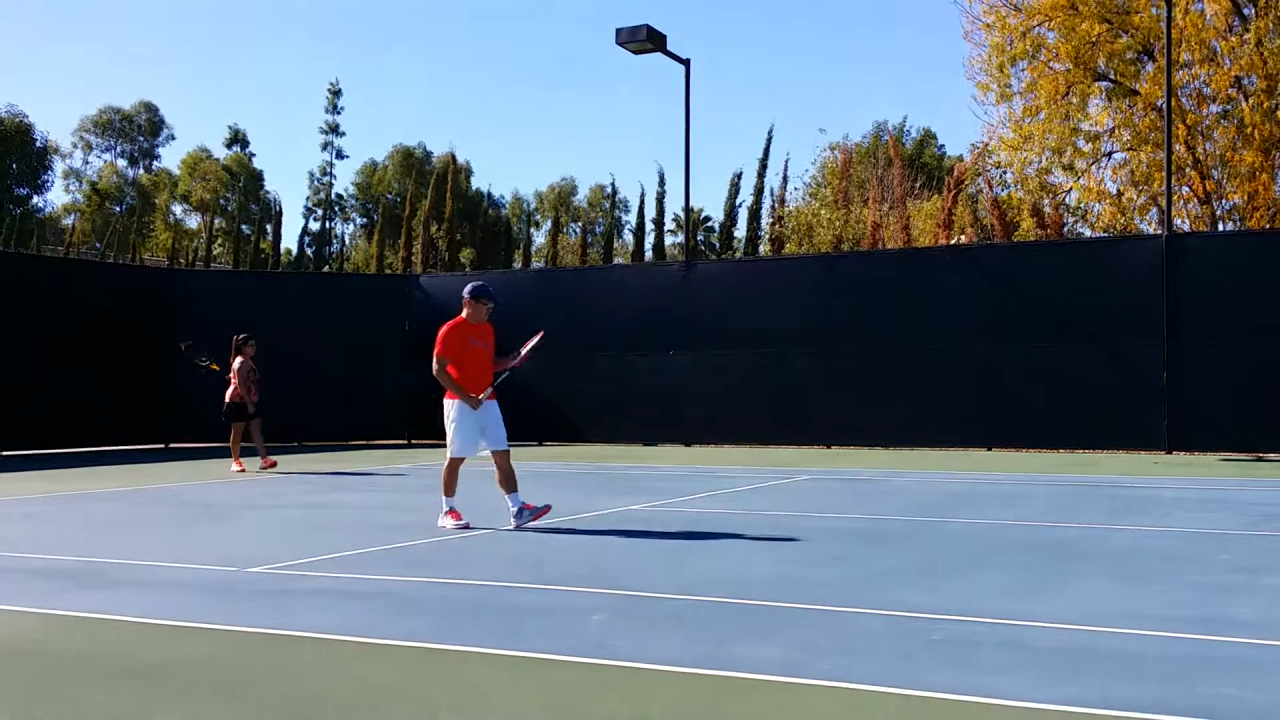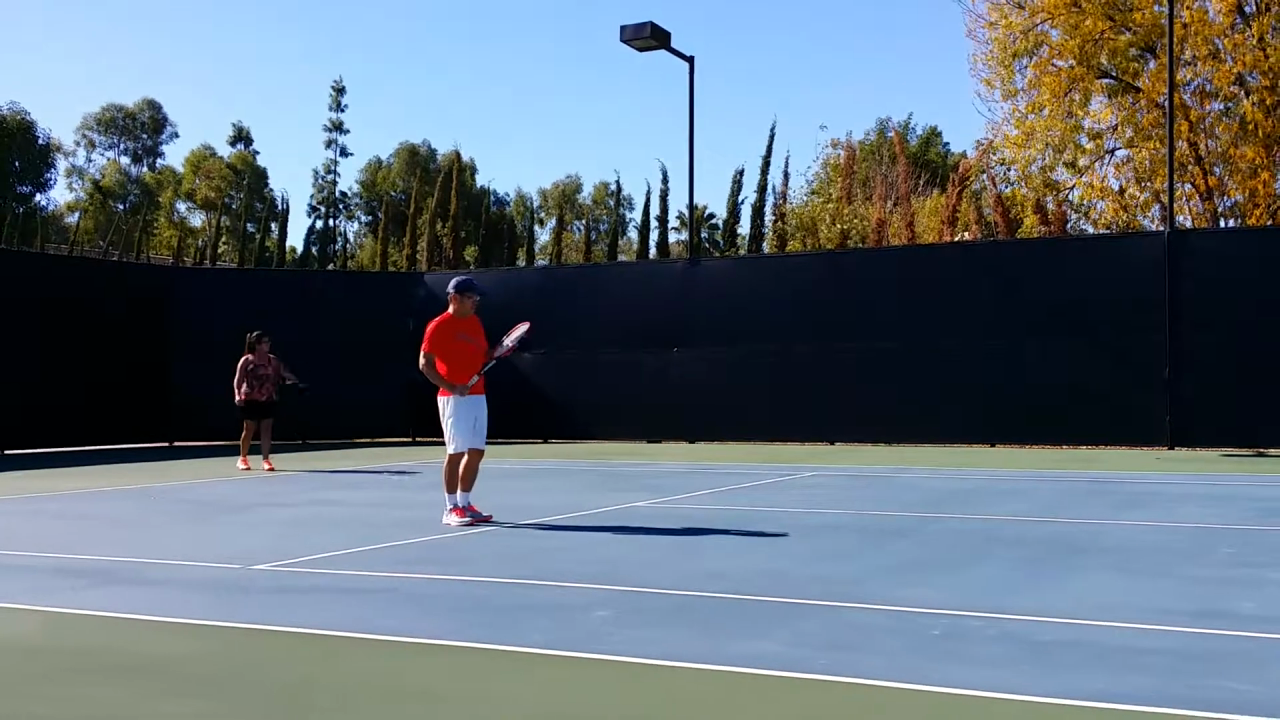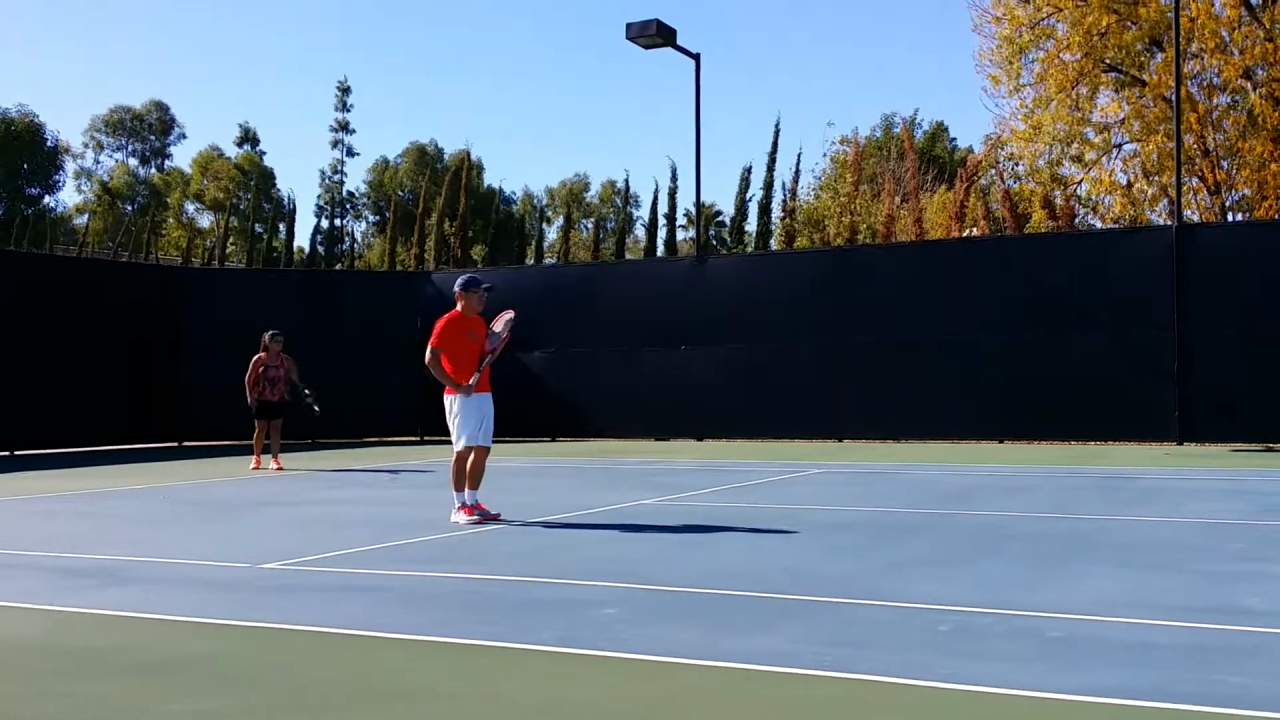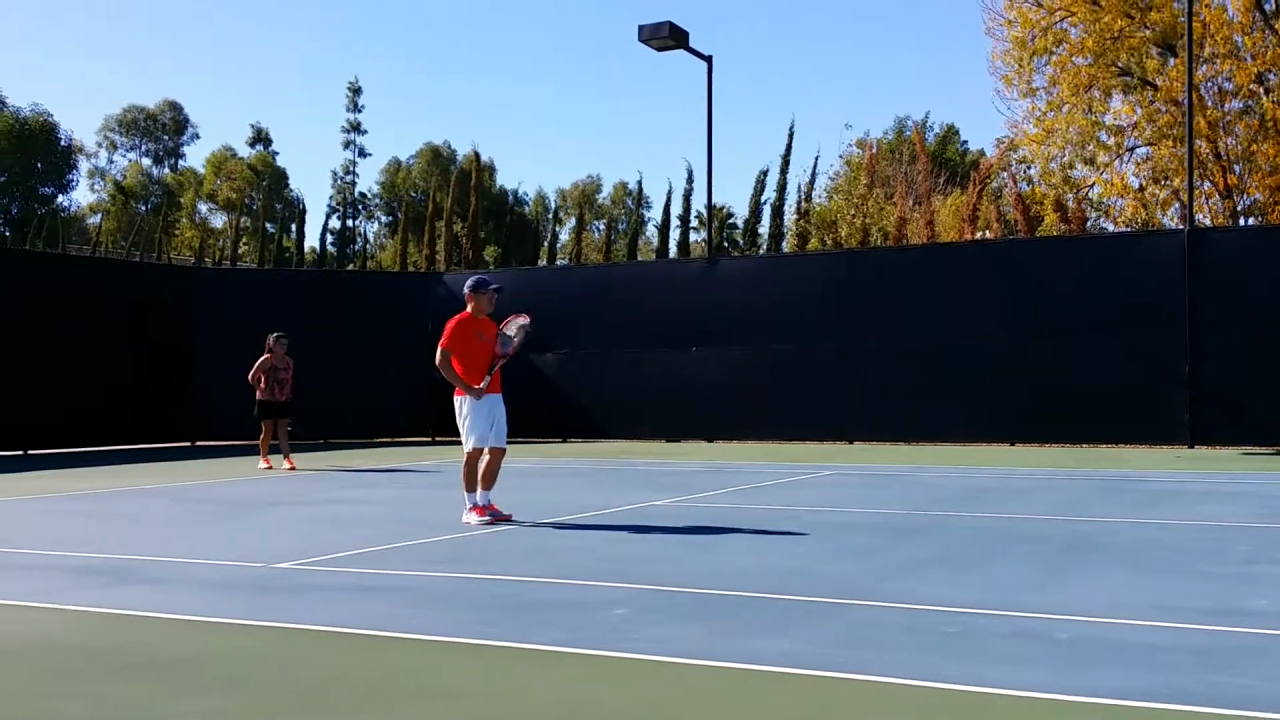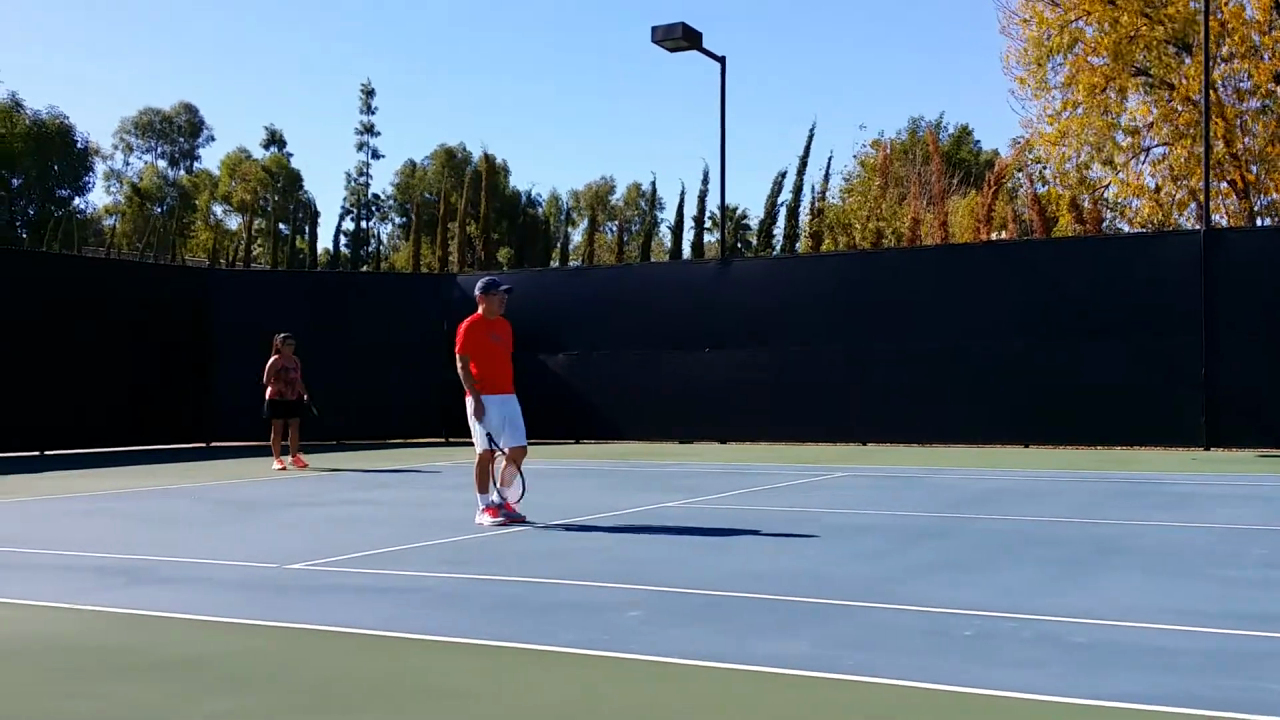
dt=0.5s
person 1, frame 1
left shoulder: (487, 330)
right shoulder: (451, 330)
right elbow: (438, 369)
left wrist: (509, 362)
right wrist: (465, 397)
left hip: (487, 403)
right hip: (460, 404)
left knee: (502, 455)
right knee: (456, 457)
left ankle: (517, 510)
right ankle: (447, 511)
person 1, frame 2
left shoulder: (476, 323)
right shoulder: (439, 326)
right elbow: (425, 363)
right wrist: (451, 387)
left hip: (478, 396)
right hip: (454, 398)
left knee: (476, 453)
right knee: (456, 453)
left ankle: (464, 504)
right ankle: (451, 509)
person 1, frame 3
left shoulder: (480, 322)
right shoulder: (448, 323)
right elbow: (431, 359)
right wrist: (455, 386)
left hip: (484, 395)
right hip: (461, 397)
left knee: (482, 450)
right knee: (463, 450)
left ankle: (472, 503)
right ankle: (459, 507)
person 1, frame 4
left shoulder: (491, 325)
right shoulder: (458, 324)
right elbow: (441, 361)
right wrist: (466, 388)
left hip: (494, 396)
right hip: (472, 399)
left knee: (497, 452)
right knee: (474, 451)
left ankle: (484, 503)
right ankle: (471, 508)
person 1, frame 5
left shoulder: (504, 325)
right shoulder: (470, 326)
right elbow: (462, 366)
right wrist: (477, 399)
left hip: (507, 398)
right hip: (484, 401)
left knee: (518, 450)
right knee: (486, 453)
left ankle: (499, 502)
right ankle: (484, 509)
